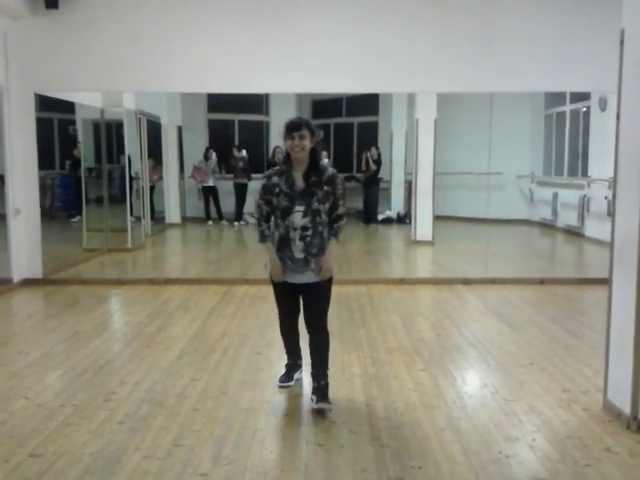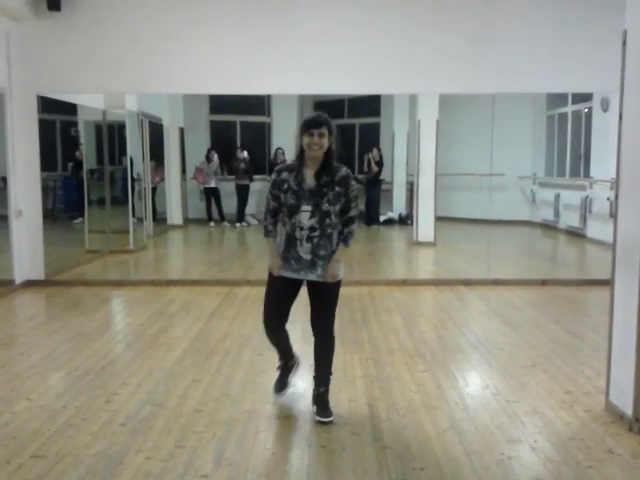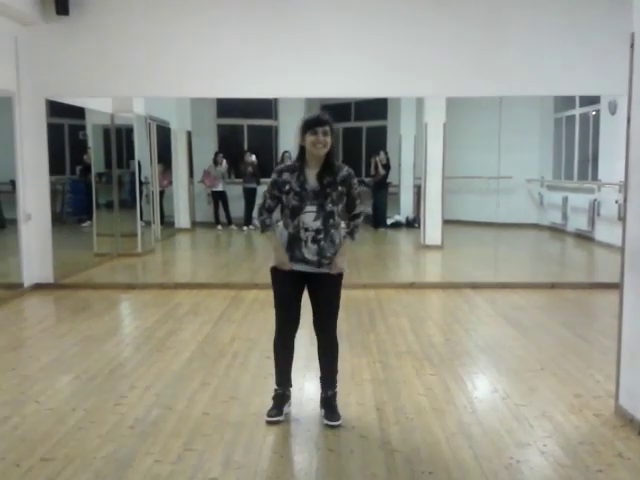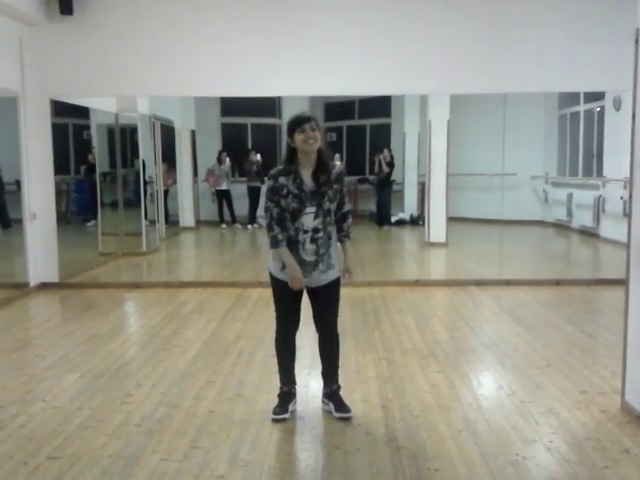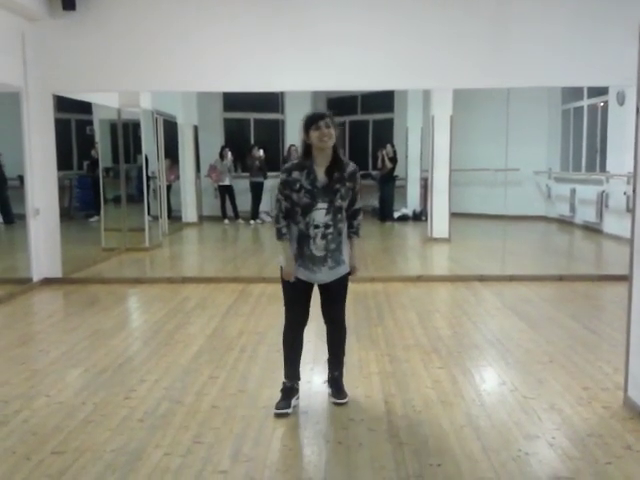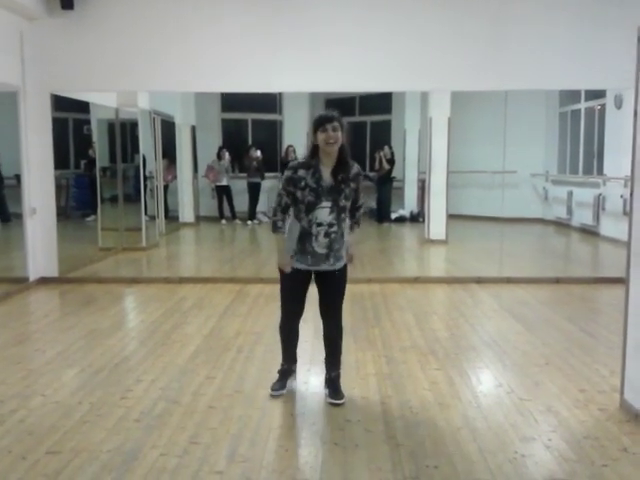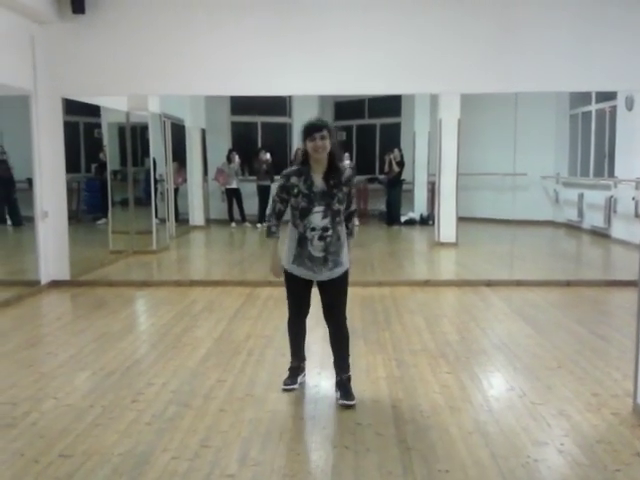
dt=0.3s
person 1, frame 1
left shoulder: (328, 176)
right shoulder: (272, 178)
left elbow: (338, 218)
right elbow: (263, 219)
left wrist: (329, 255)
right wrist: (272, 258)
left hip: (317, 265)
right hip: (283, 264)
left knee: (317, 325)
right knee: (287, 319)
left ankle: (320, 387)
right ankle: (294, 364)
person 1, frame 2
left shoulder: (342, 176)
right shoulder: (283, 174)
left elbow: (350, 220)
right elbow: (270, 215)
left wrist: (337, 259)
right wrist: (273, 254)
left hip: (325, 267)
right hip: (286, 264)
left knee: (323, 330)
right knee: (272, 321)
left ankle: (321, 394)
right ankle: (288, 361)
person 1, frame 3
left shoulder: (343, 175)
right shoulder: (284, 174)
left elbow: (355, 215)
right elbow: (264, 212)
left wrist: (341, 252)
right wrist: (277, 248)
left hip: (327, 267)
right hip: (288, 265)
left knee: (326, 332)
right knee: (285, 330)
left ankle: (329, 398)
right ankle: (282, 395)
person 1, frame 4
left shoulder: (335, 174)
right shoulder: (278, 177)
left elbow: (343, 217)
right elbow: (273, 224)
left wrist: (346, 256)
right wrist: (291, 265)
left hip: (326, 267)
right hip: (287, 268)
left knee: (328, 329)
right knee: (286, 330)
left ankle: (332, 392)
right ankle: (287, 393)
person 1, frame 5
left shoulder: (349, 171)
right shoulder: (292, 172)
left elbow: (354, 214)
right elbow: (282, 217)
left wrist: (353, 252)
right wrist: (288, 258)
left hip: (335, 262)
right hip: (298, 262)
left knee: (336, 322)
right knee: (294, 323)
left ankle: (335, 379)
right ankle: (290, 387)
person 1, frame 6
left shoulder: (352, 172)
right shoulder: (297, 170)
right elbow: (279, 210)
left wrist: (349, 239)
right wrist: (281, 251)
left hip: (334, 259)
right hip: (296, 256)
left knee: (333, 318)
right knee: (290, 315)
left ankle: (332, 379)
right ankle: (287, 369)
person 1, frame 7
left shoulder: (345, 176)
right shoulder: (290, 177)
left elbow: (349, 216)
right elbow: (274, 216)
left wrist: (348, 248)
right wrist: (274, 256)
left hip: (334, 262)
right hip: (297, 261)
left knee: (337, 320)
right knee: (297, 317)
left ankle: (343, 381)
right ankle: (297, 367)
